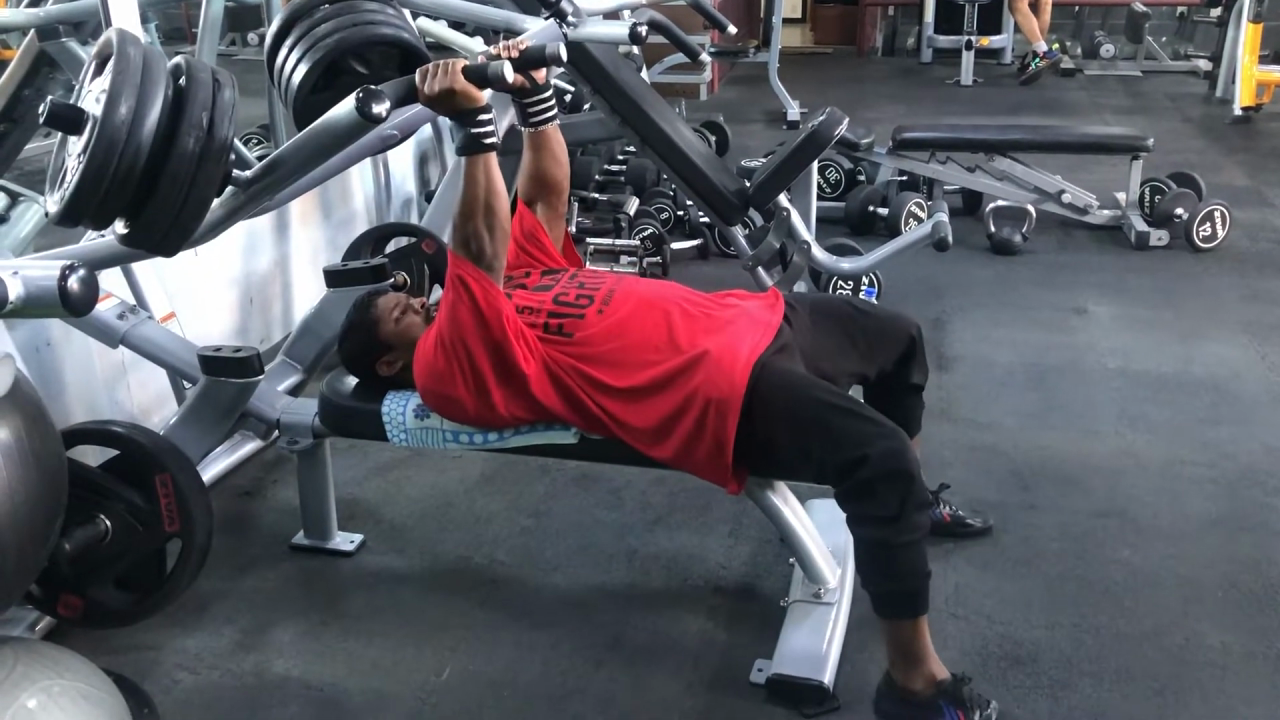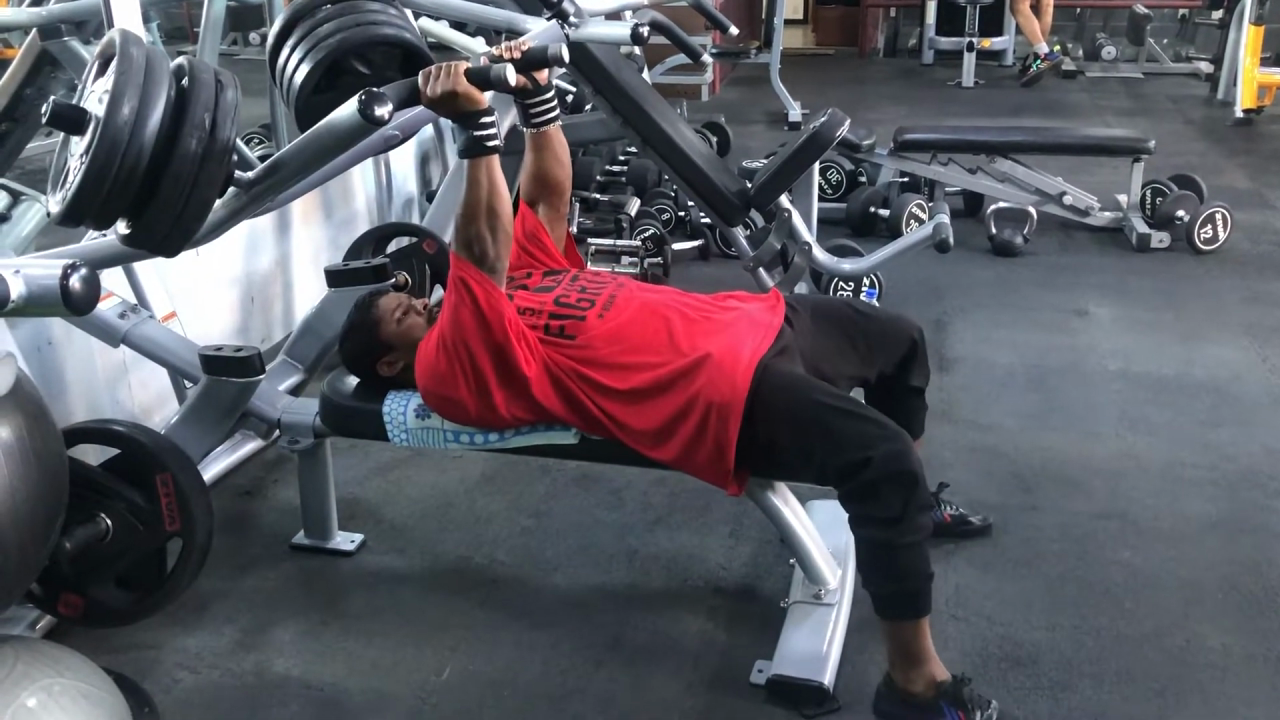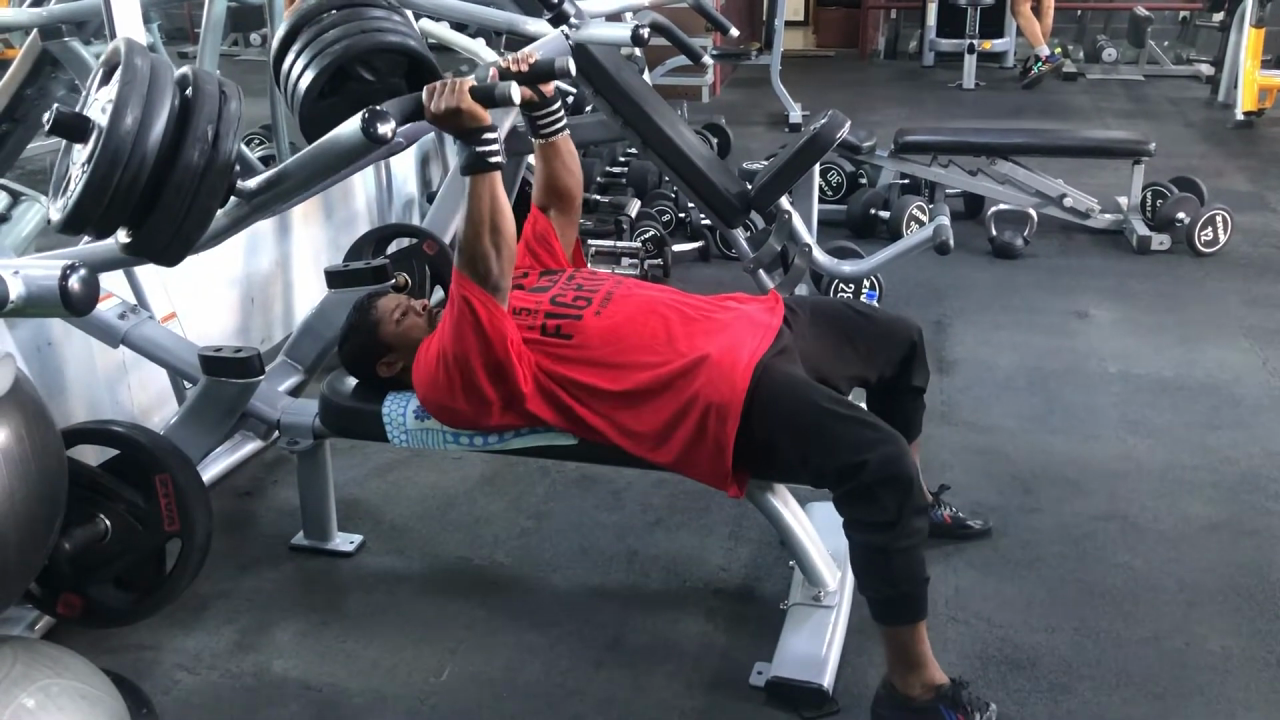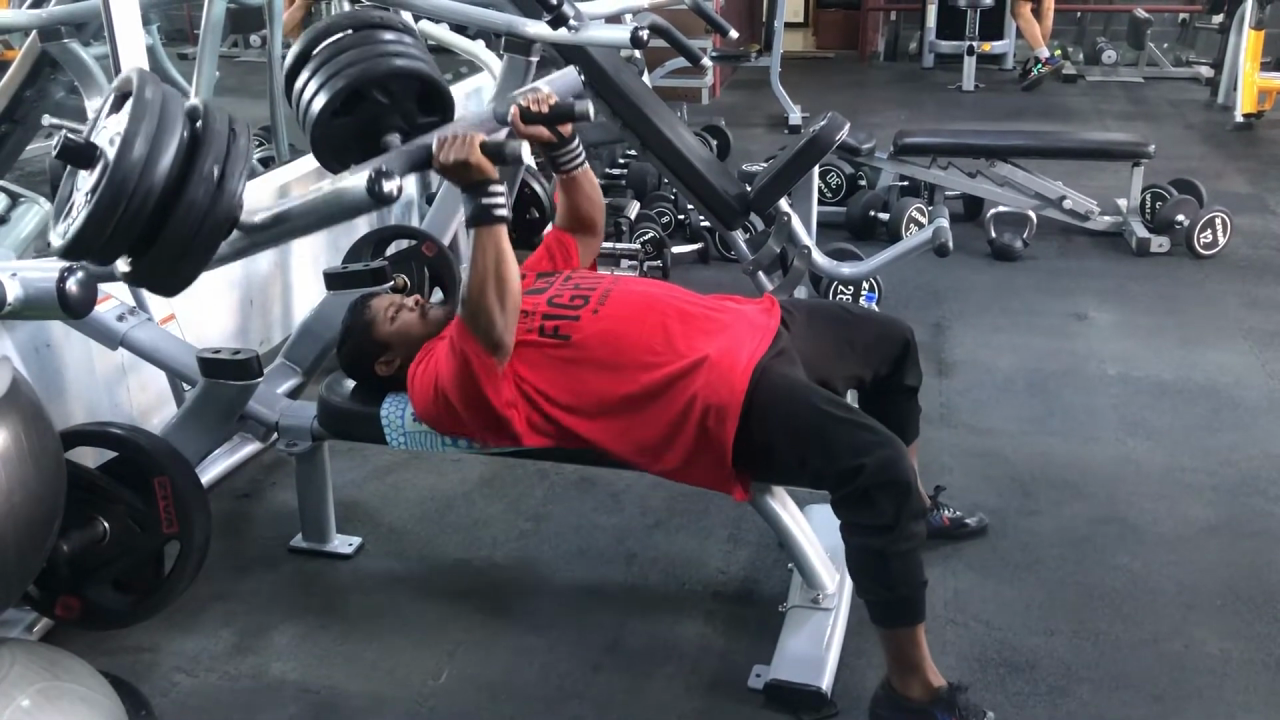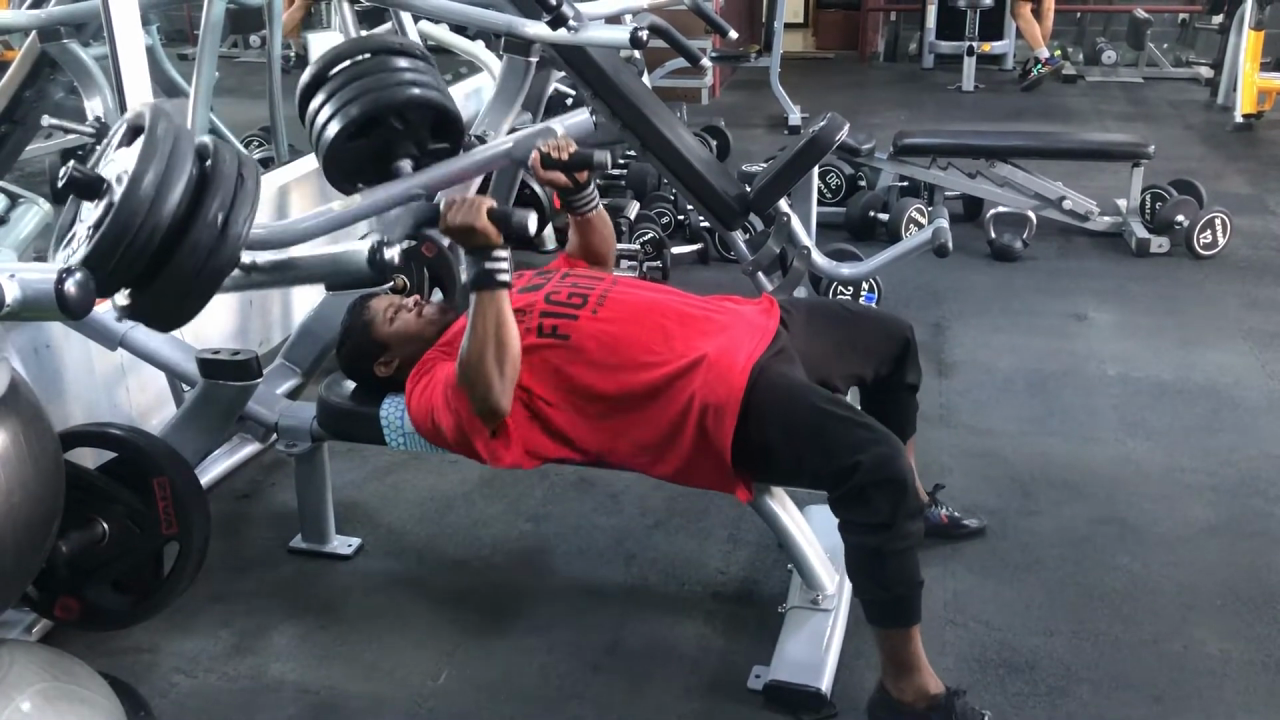
dt=0.3s
person 1, frame 1
left shoulder: (511, 283)
right shoulder: (448, 365)
left elbow: (546, 194)
right elbow: (478, 249)
left wrist: (533, 95)
right wrist: (472, 124)
right hip: (720, 389)
left knee: (898, 339)
right knee: (882, 459)
left ankle: (907, 508)
person 1, frame 2
left shoulder: (514, 283)
right shoulder: (450, 367)
left elbow: (548, 195)
right elbow: (479, 252)
left wrist: (533, 95)
right wrist: (474, 125)
right hip: (722, 391)
left knee: (901, 343)
right knee: (883, 459)
left ankle: (912, 511)
person 1, frame 3
left shoulder: (516, 283)
right shoulder: (446, 371)
left elbow: (559, 201)
right elbow: (481, 271)
left wrist: (540, 107)
right wrist: (477, 143)
right hip: (721, 392)
left knee: (899, 342)
right knee: (879, 464)
left ankle: (912, 510)
person 1, frame 4
left shoulder: (514, 284)
right shoulder: (436, 376)
left elbow: (585, 226)
right elbow: (492, 341)
left wrist: (559, 144)
right wrist: (483, 194)
right hip: (717, 393)
left knee: (891, 342)
right knee: (877, 464)
left ankle: (911, 511)
person 1, frame 5
left shoulder: (495, 305)
right shoulder: (435, 384)
left elbow: (595, 260)
right elbow: (490, 402)
left wrist: (574, 187)
right wrist: (484, 259)
right hip: (713, 394)
left knee: (891, 340)
right knee: (874, 463)
left ankle: (911, 510)
